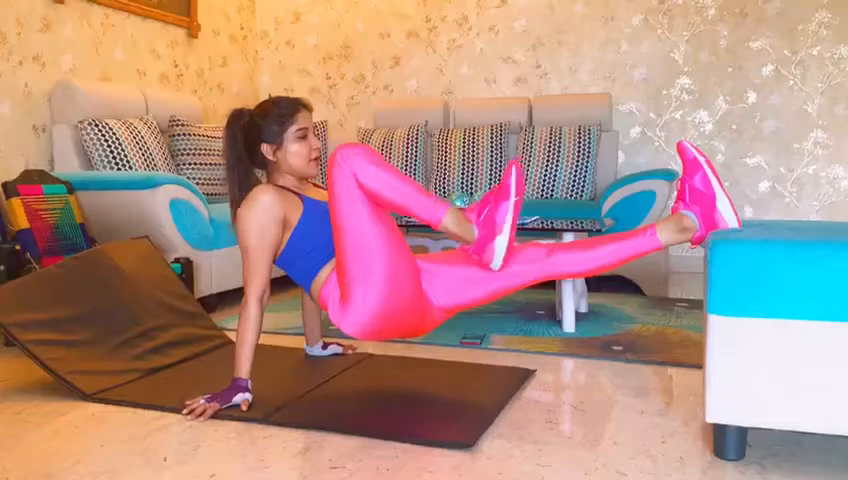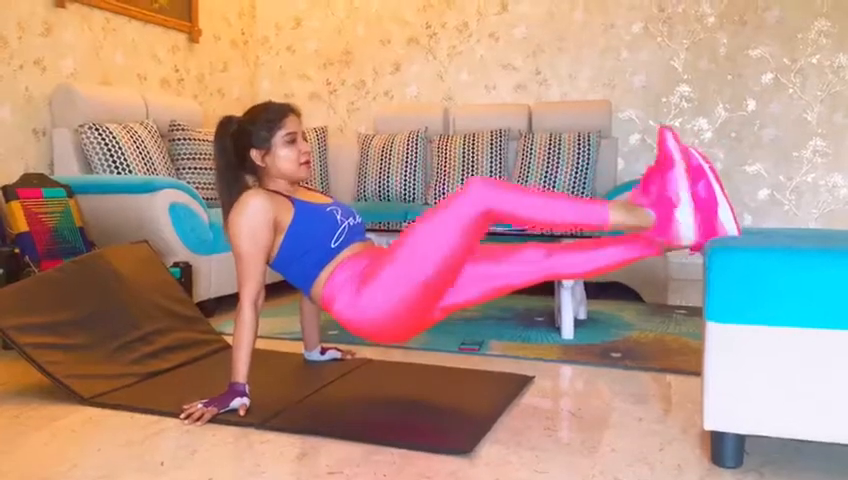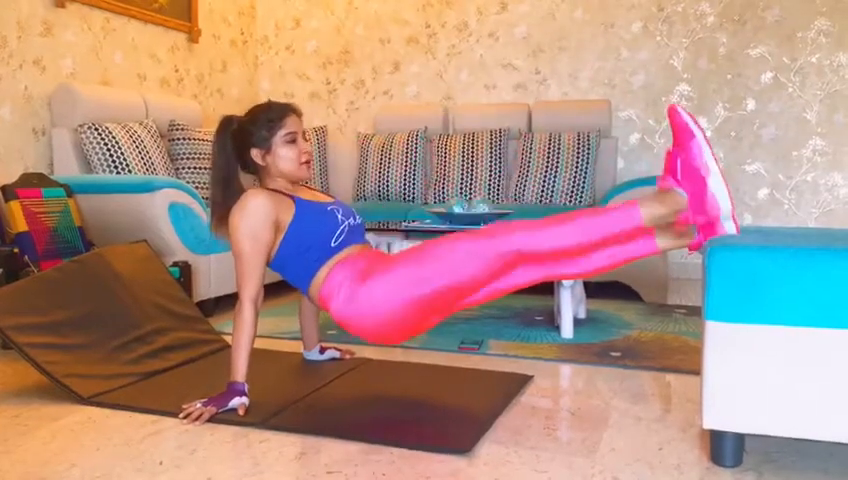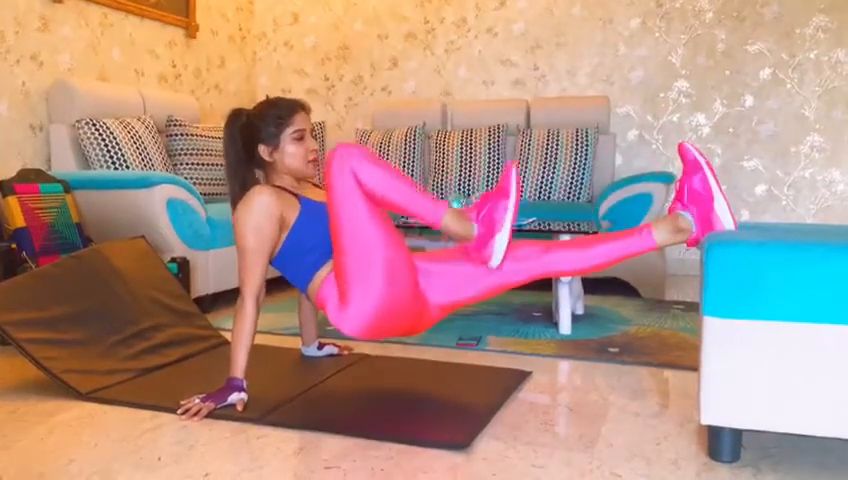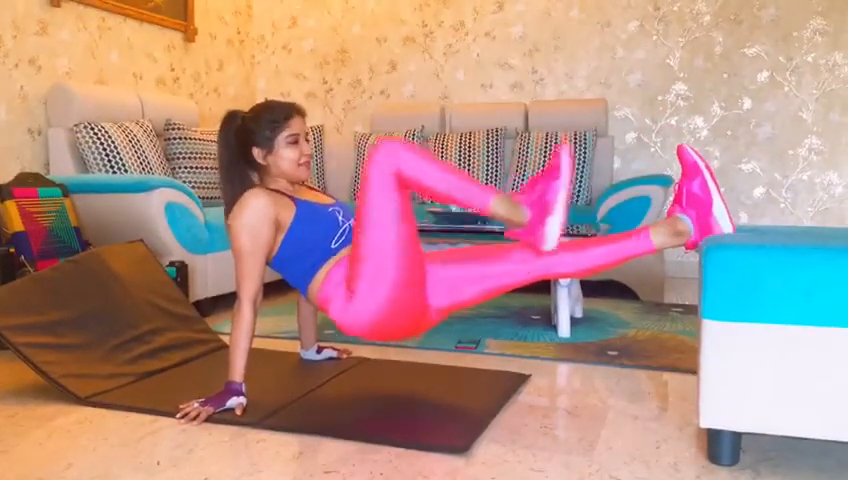
dt=1s
person 1, frame 1
left shoulder: (311, 192)
right shoulder: (264, 203)
right elbow: (255, 294)
left wrist: (316, 344)
right wrist: (238, 385)
left hip: (410, 292)
right hip: (375, 304)
left knee: (540, 258)
right knee: (351, 158)
left ankle: (685, 223)
right ankle: (470, 226)
person 1, frame 2
left shoulder: (303, 195)
right shoulder: (256, 207)
right elbow: (250, 298)
left wrist: (314, 348)
right wrist: (236, 388)
left hip: (402, 292)
right hip: (374, 300)
left knee: (532, 256)
right knee: (479, 192)
left ankle: (672, 228)
right ankle: (646, 213)
person 1, frame 3
left shoulder: (305, 194)
right shoulder: (257, 207)
right elbow: (249, 298)
left wrist: (313, 346)
right wrist: (235, 388)
left hip: (400, 297)
right hip: (373, 300)
left knee: (536, 257)
right knee: (512, 236)
left ankle: (680, 228)
right ankle: (673, 201)
person 1, frame 4
left shoulder: (308, 192)
right shoulder: (262, 203)
right elbow: (250, 295)
left wrist: (312, 344)
right wrist: (233, 384)
left hip: (405, 289)
right hip: (371, 302)
left knee: (536, 256)
right knee: (349, 158)
left ankle: (680, 225)
right ankle: (467, 228)
person 1, frame 5
left shoulder: (304, 193)
right shoulder: (257, 205)
right elbow: (248, 299)
left wrist: (311, 348)
right wrist: (231, 389)
left hip: (403, 294)
right hip: (373, 301)
left knee: (536, 258)
right knee: (386, 153)
left ankle: (678, 228)
right ankle: (522, 211)
